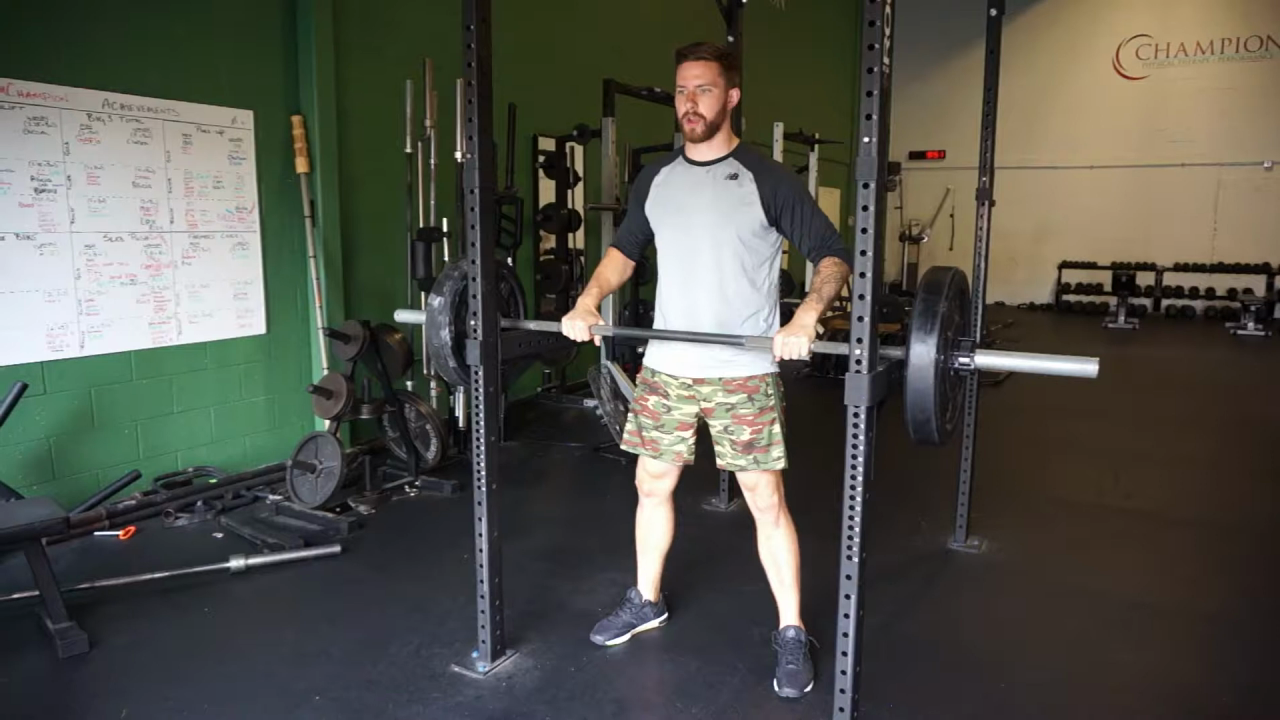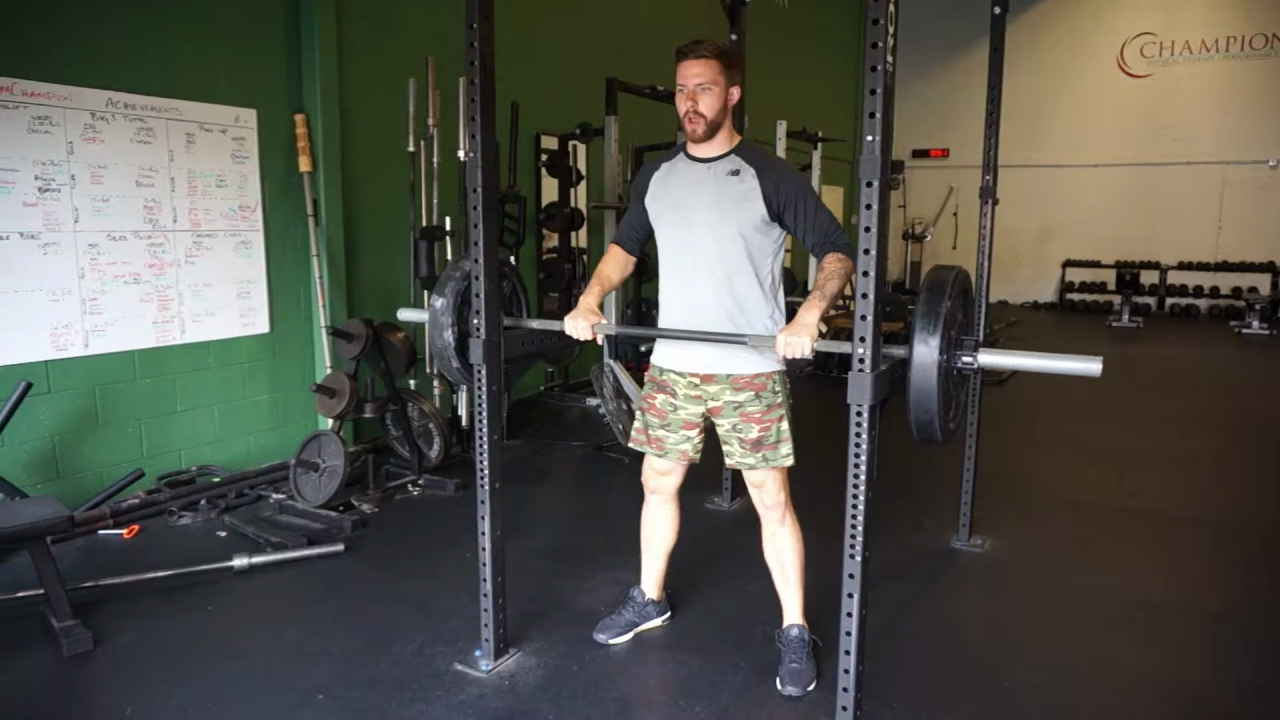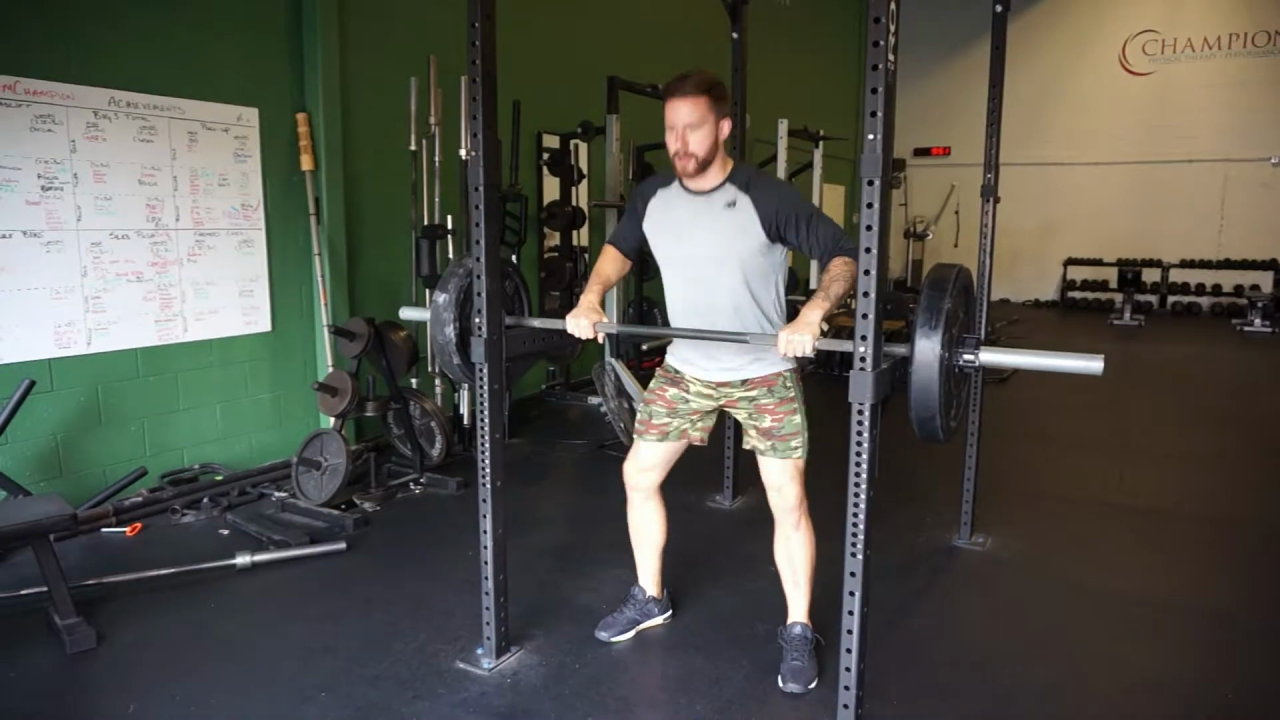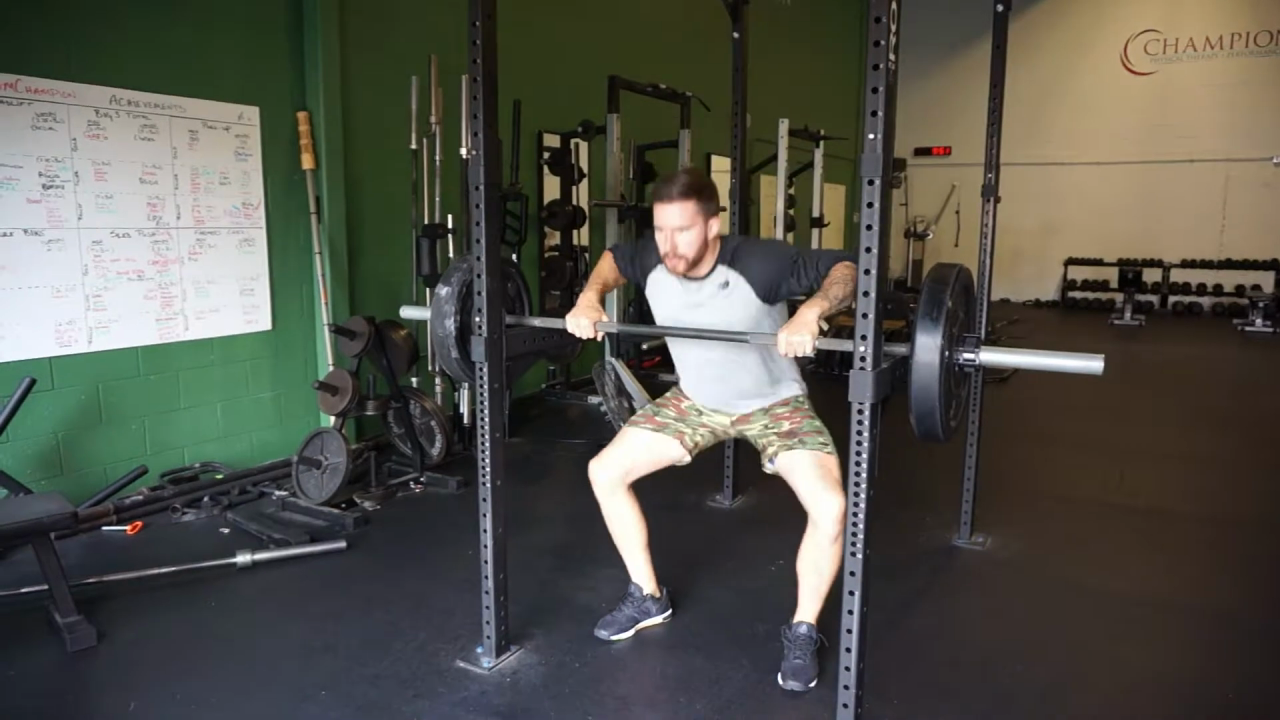
dt=0.3s
person 1, frame 1
left shoulder: (766, 179)
right shoulder: (656, 177)
left elbow: (832, 253)
right elbow: (626, 248)
left wrist: (805, 318)
right wrist: (588, 301)
left hip: (743, 371)
right hip: (666, 365)
left knee: (765, 501)
right knee: (652, 486)
left ankle: (791, 635)
right ankle: (647, 600)
person 1, frame 2
left shoulder: (768, 174)
right shoulder: (657, 174)
left elbow: (836, 249)
right elbow: (625, 244)
left wrist: (809, 315)
right wrist: (590, 299)
left hip: (751, 369)
right hip: (672, 363)
left knee: (772, 499)
right knee: (658, 484)
left ankle: (795, 633)
right ankle: (649, 600)
person 1, frame 3
left shoulder: (765, 196)
right shoulder: (653, 196)
left elbow: (843, 253)
right elbow: (620, 248)
left wrist: (812, 313)
right wrist: (590, 299)
left hip: (762, 369)
right hip: (687, 365)
left knee: (787, 500)
right knee: (639, 475)
left ankle: (798, 632)
right ankle: (649, 598)
person 1, frame 4
left shoulder: (758, 263)
right shoulder: (651, 263)
left elbow: (846, 267)
right elbow: (611, 259)
left wrist: (813, 311)
right wrist: (589, 297)
left hip: (774, 403)
right hip: (694, 400)
left knee: (829, 508)
right knee: (605, 472)
left ankle: (802, 633)
right ankle: (648, 598)
